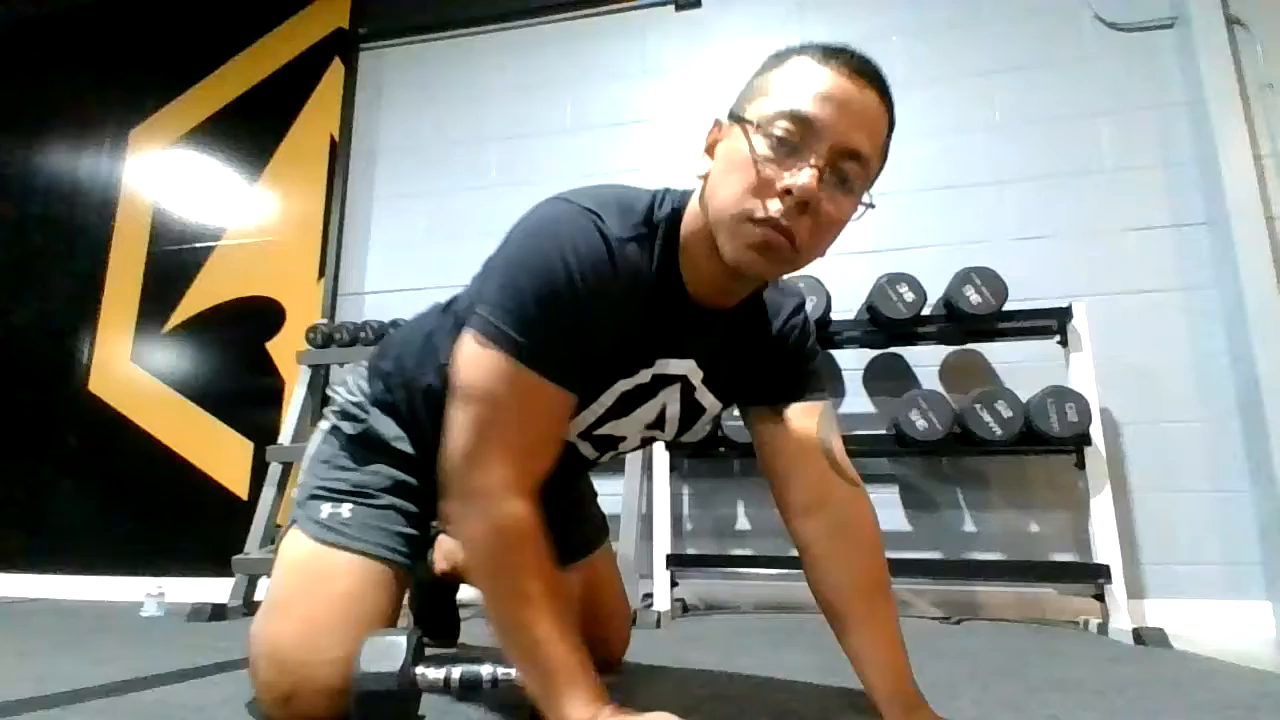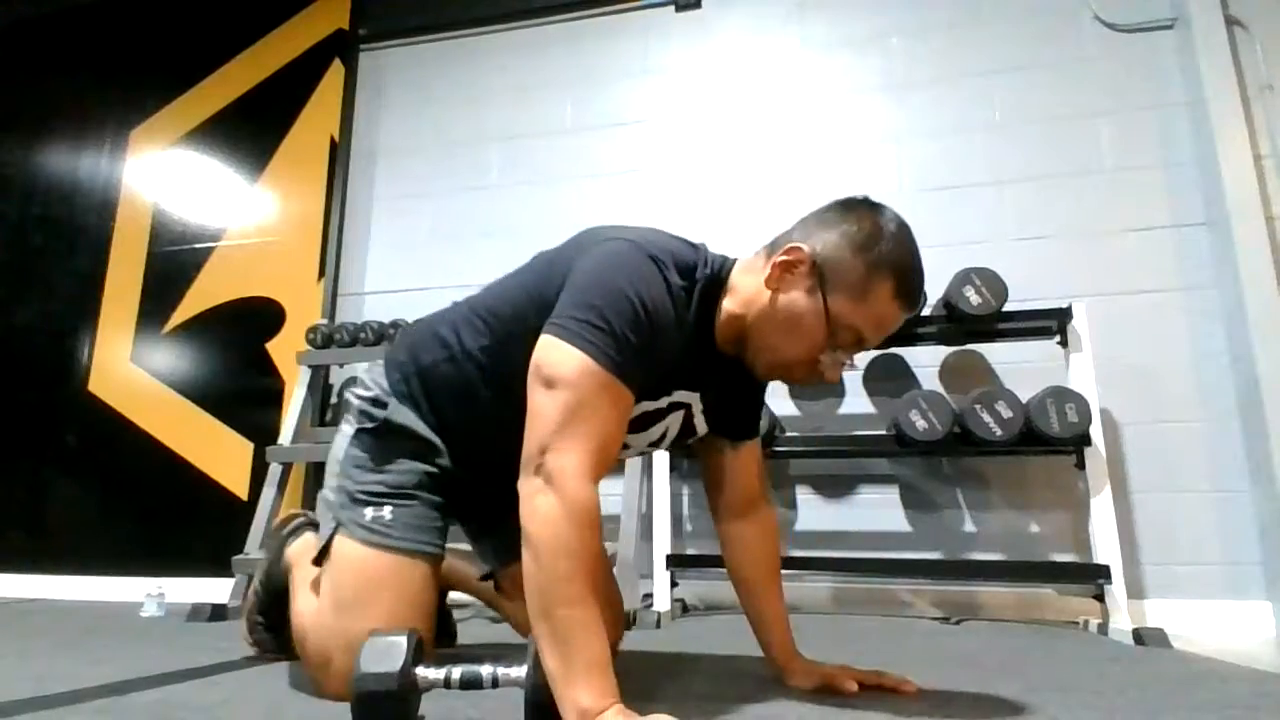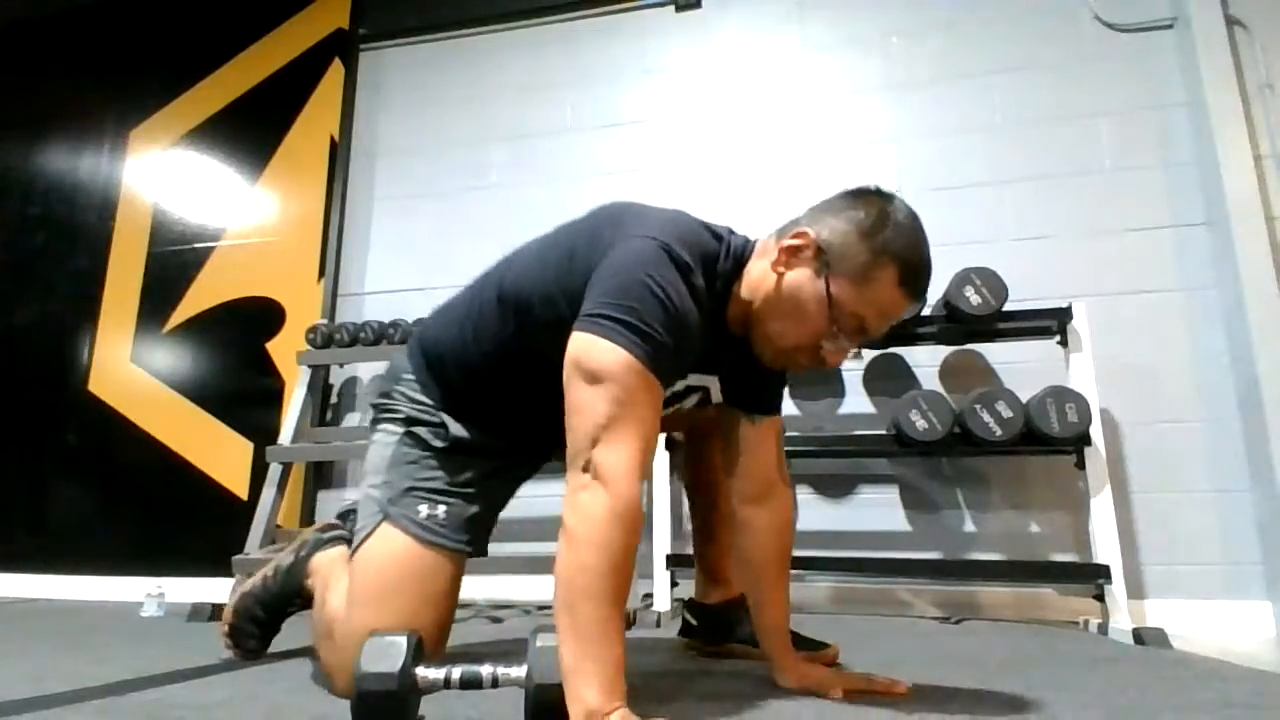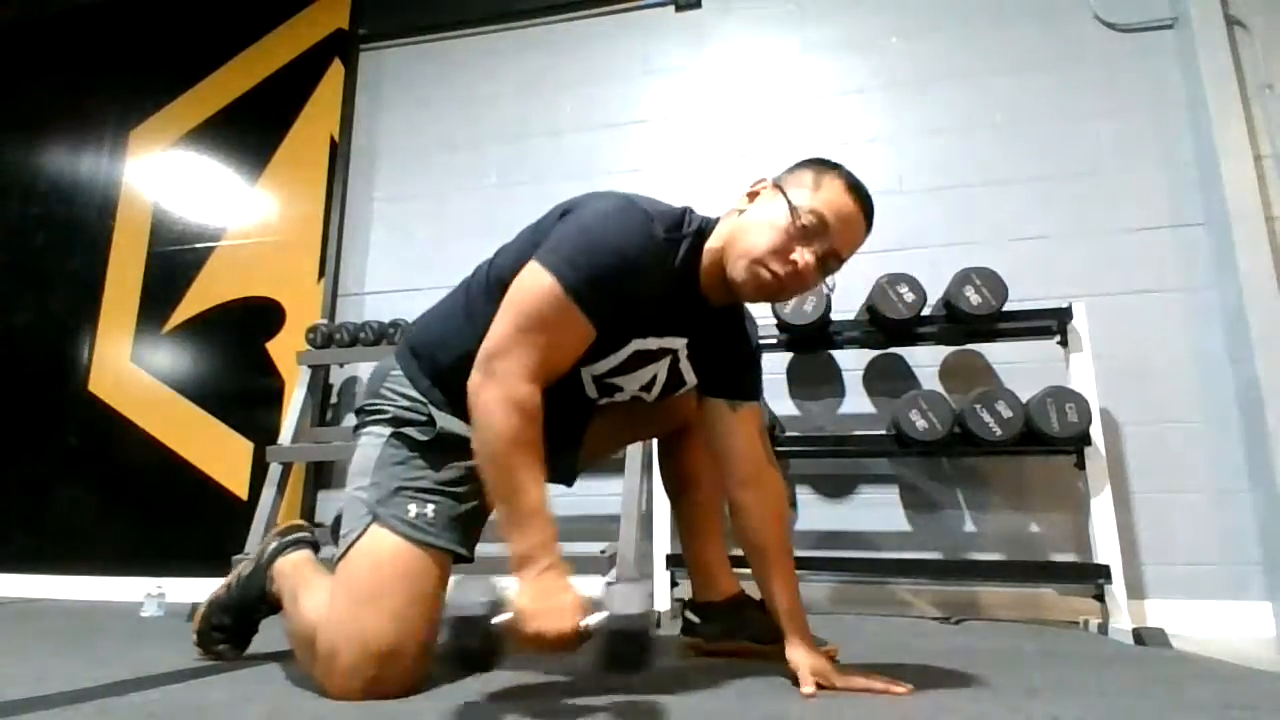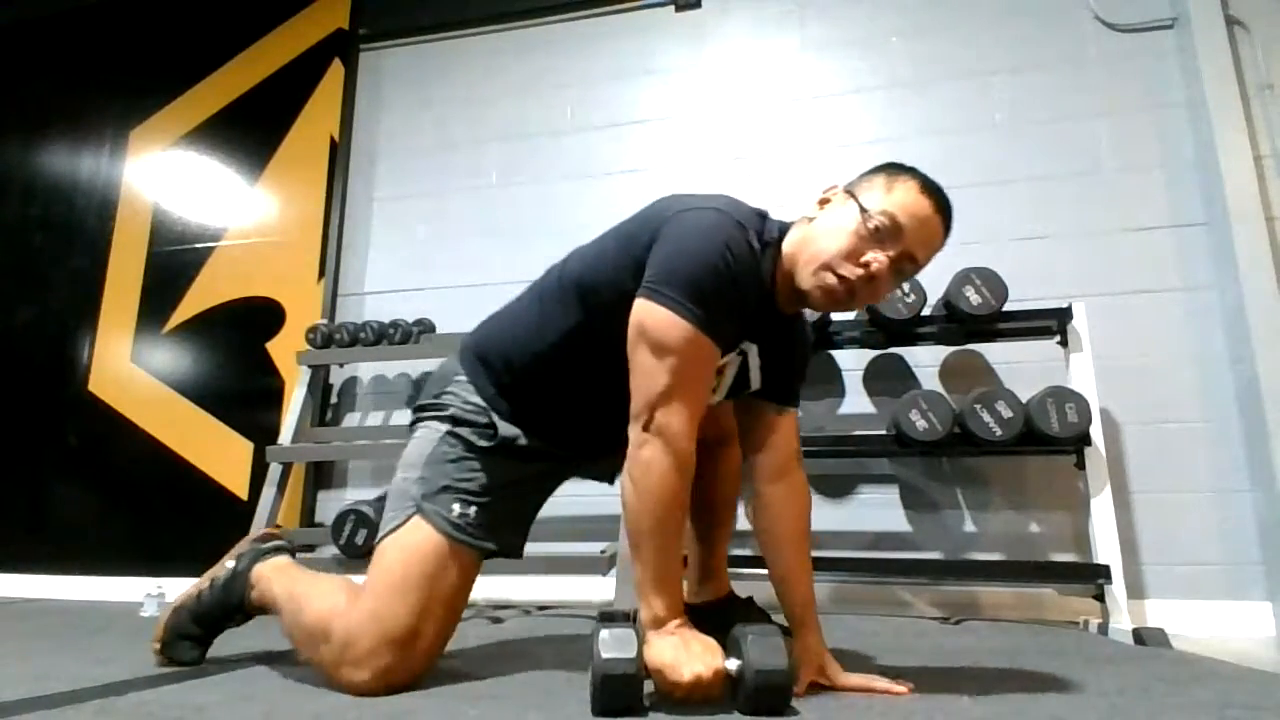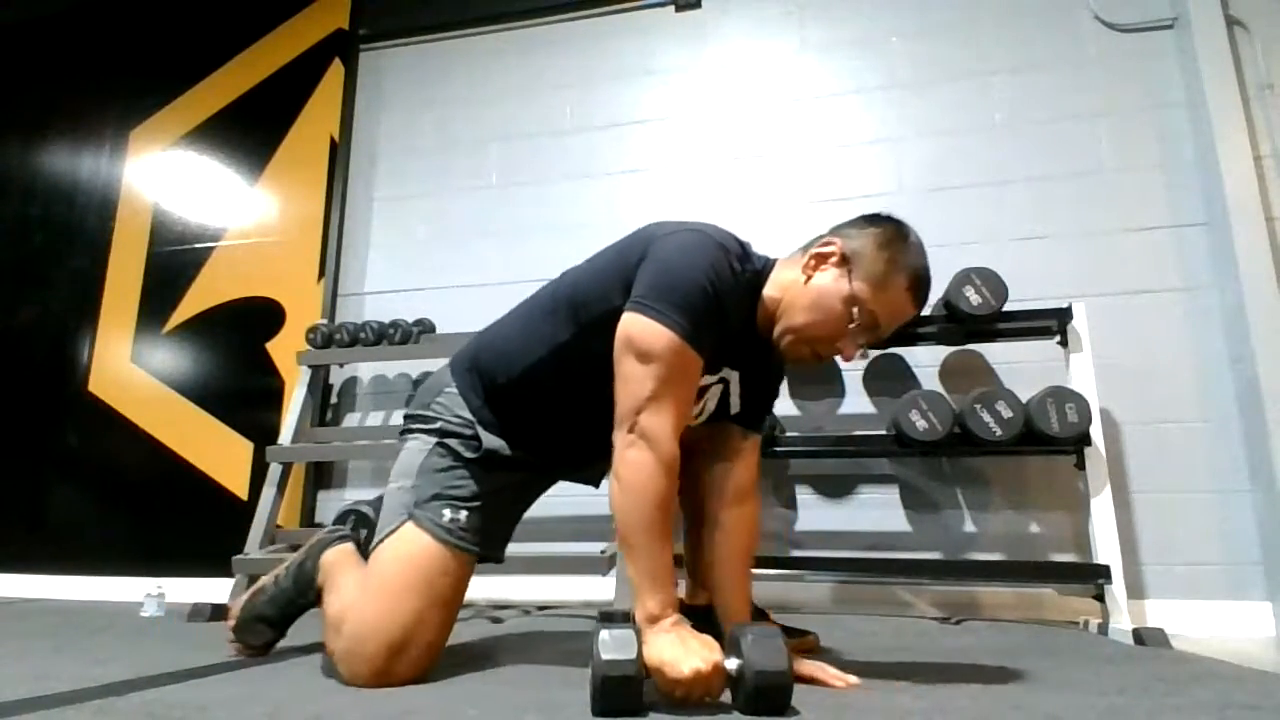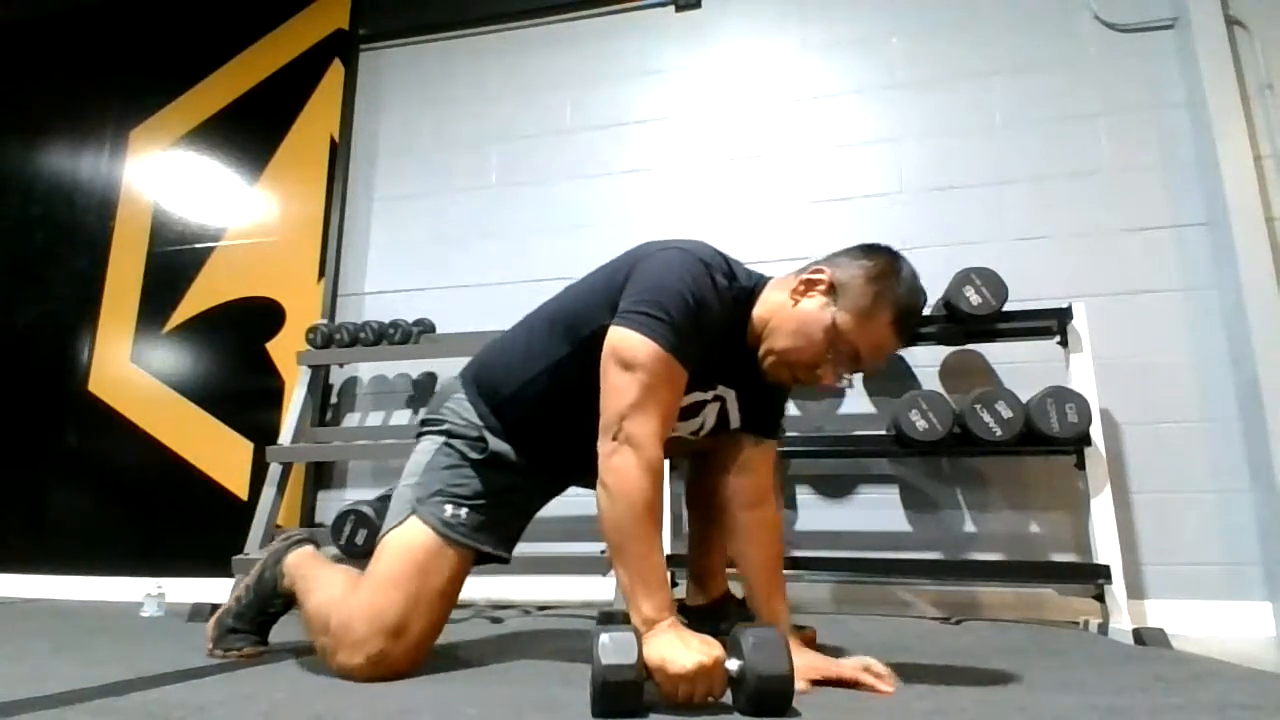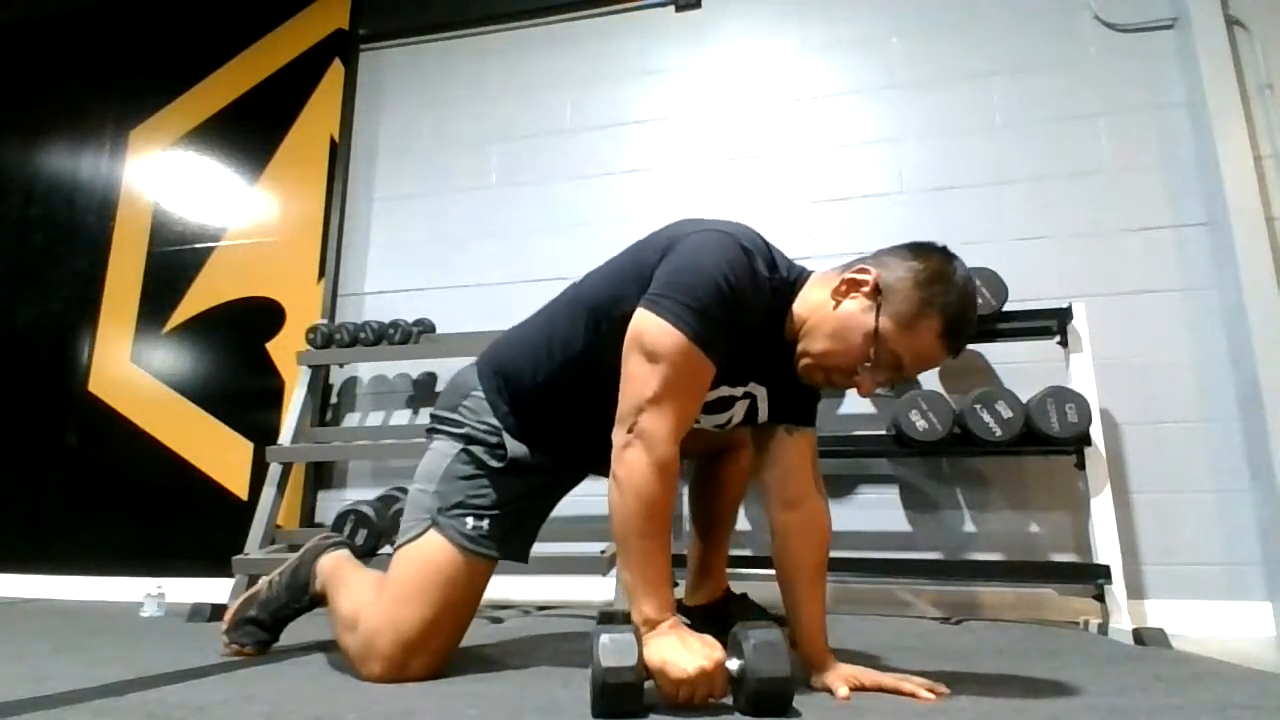
dt=0.7s
person 1, frame 1
left shoulder: (780, 331)
right shoulder: (576, 246)
left elbow: (824, 503)
right elbow: (484, 498)
left hip: (540, 465)
right hip: (393, 432)
left knee: (602, 649)
left ankle: (444, 560)
right ankle: (406, 560)
person 1, frame 2
left shoulder: (740, 363)
right shoulder: (635, 283)
left elbow: (742, 512)
right elbow: (556, 483)
left wrist: (789, 663)
left hip: (514, 451)
right hip: (411, 423)
left knee: (594, 640)
left ankle: (445, 573)
right ankle: (303, 555)
person 1, frame 3
left shoulder: (762, 327)
right shoulder: (659, 271)
left elbow: (760, 494)
right elbow: (603, 479)
left wrist: (783, 657)
left hip: (552, 403)
right hip: (447, 409)
left ankle: (718, 610)
right ankle: (323, 563)
person 1, frame 4
left shoulder: (725, 335)
right shoulder: (626, 236)
left elbow: (751, 476)
right elbow: (499, 381)
left wrist: (796, 636)
right wrist: (538, 568)
right hip: (433, 411)
left knee: (691, 414)
right knee: (365, 667)
left ankle: (716, 607)
right ankle: (287, 568)
person 1, frame 5
left shoulder: (785, 332)
right shoulder: (714, 240)
left elbow: (776, 474)
right elbow: (657, 434)
left wrist: (808, 640)
right wrist: (661, 624)
left hip: (582, 426)
right hip: (487, 413)
right knee: (375, 660)
left ankle: (712, 600)
right ankle: (260, 574)
person 1, frame 6
left shoulder: (762, 356)
right shoulder: (699, 265)
left elbow: (730, 493)
right elbow: (644, 440)
left wrist: (738, 637)
right wrist: (659, 625)
left hip: (571, 435)
right hip: (476, 422)
right knee: (377, 657)
left ankle: (703, 601)
right ankle: (330, 564)
person 1, frame 7
left shoulder: (766, 369)
right shoulder: (686, 283)
left elbow: (752, 504)
right elbow: (627, 447)
left wrist: (786, 641)
right wrist: (654, 626)
left hip: (577, 445)
right hip: (485, 430)
right knee: (372, 647)
left ankle: (705, 604)
right ankle: (294, 567)
person 1, frame 8
left shoulder: (799, 354)
right shoulder: (720, 269)
left elbow: (795, 501)
right elbow: (642, 441)
left wrist: (817, 660)
right wrist: (657, 627)
left hip: (592, 437)
right hip: (501, 427)
right knee: (393, 655)
left ankle: (707, 600)
right ankle: (328, 569)
